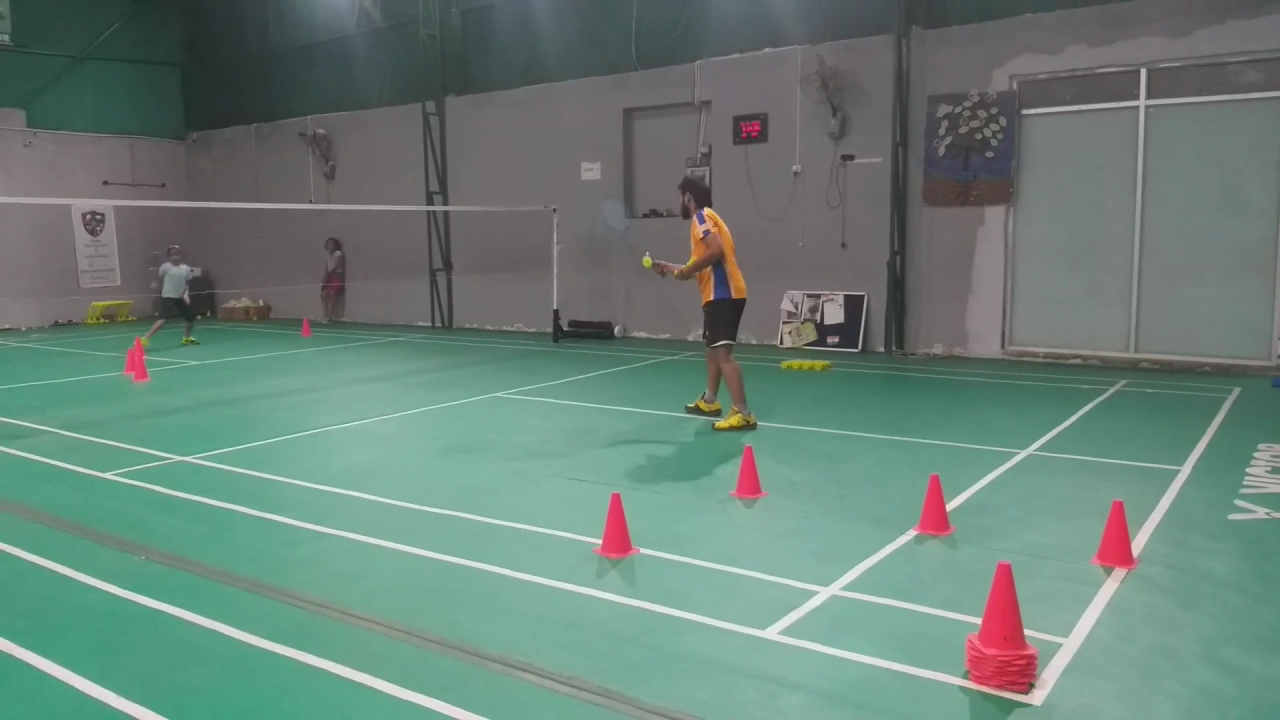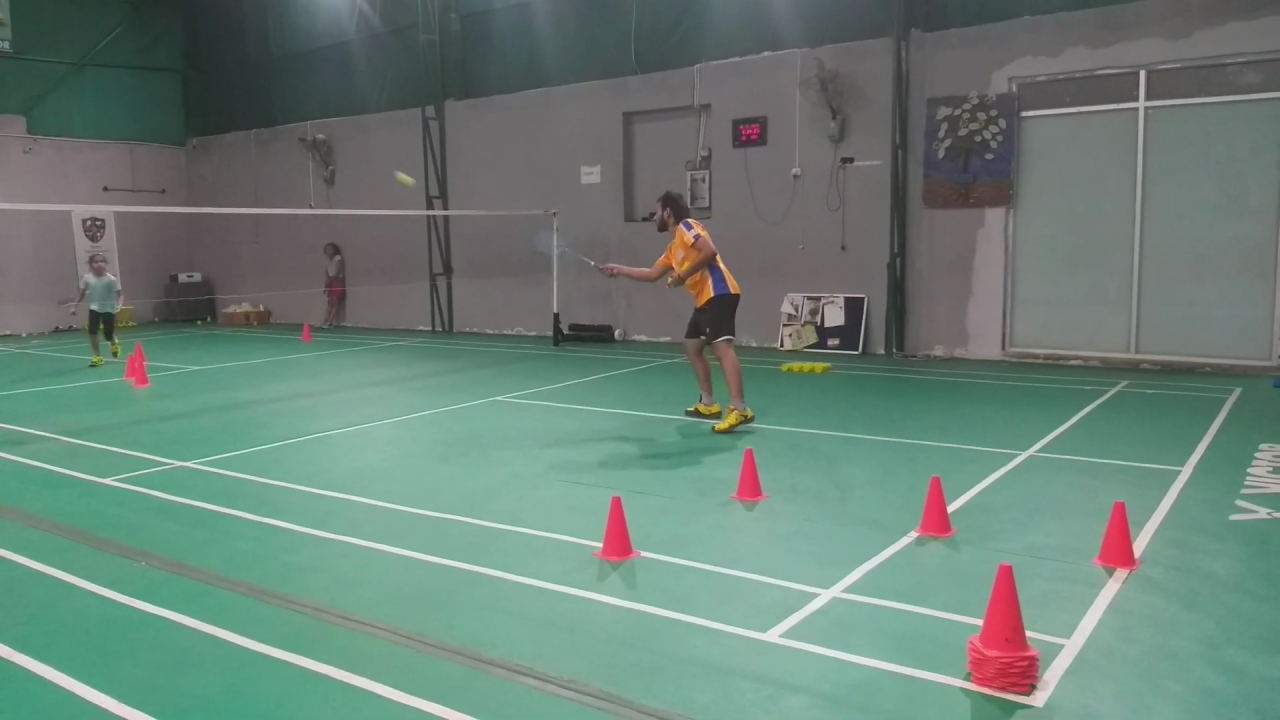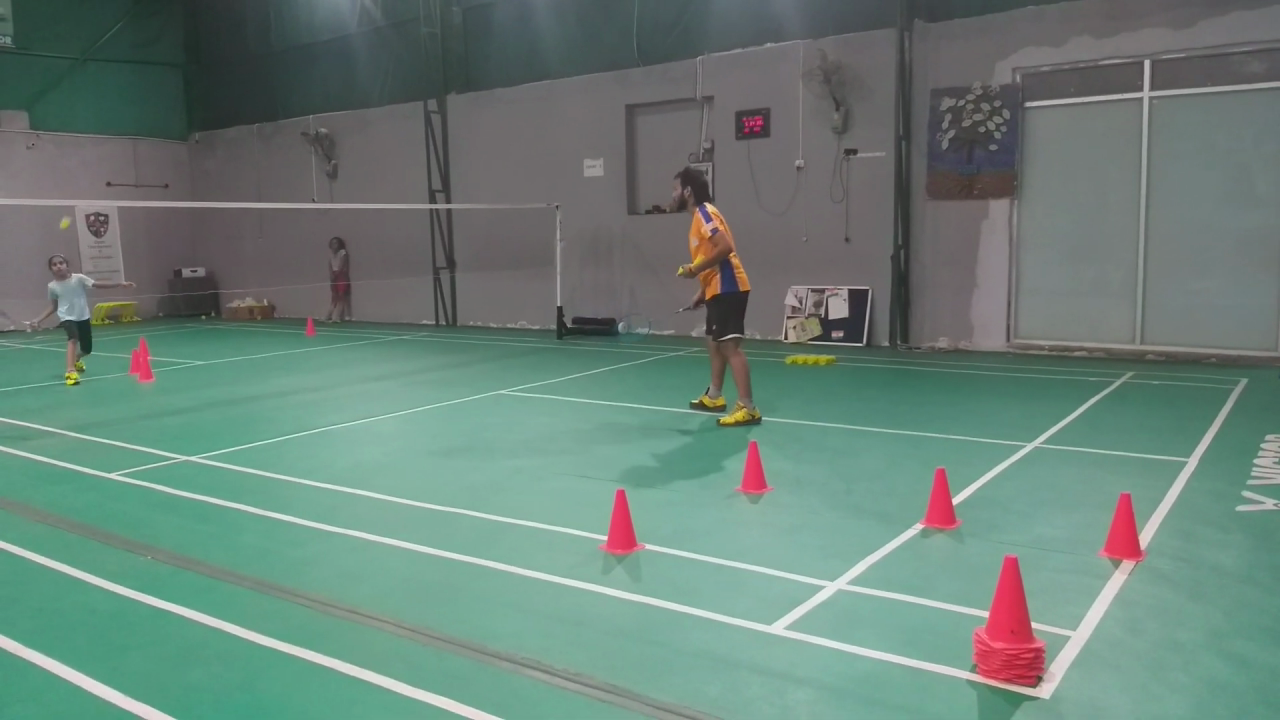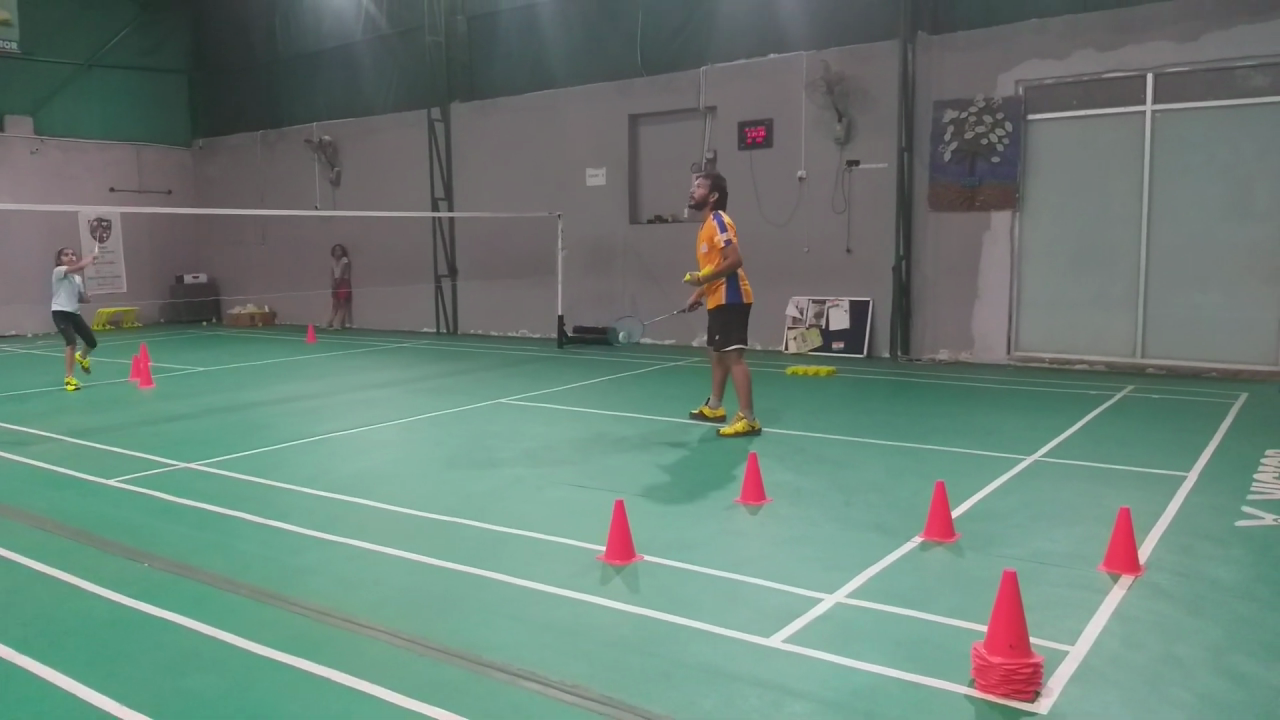
dt=0.7s
person 1, frame 1
left shoulder: (702, 216)
right shoulder: (707, 218)
left elbow: (716, 251)
left wrist: (687, 270)
right wrist: (671, 268)
left hip: (722, 295)
right hip: (720, 294)
left knee: (722, 352)
right knee: (713, 350)
left ankle: (743, 414)
right ankle: (709, 402)
person 1, frame 2
left shoulder: (687, 226)
right shoulder: (673, 246)
left elbow: (710, 251)
right elbow: (653, 274)
left wrist: (683, 274)
right wrist: (618, 270)
left hip: (719, 294)
right hip: (705, 299)
left knee: (722, 348)
right knee: (692, 348)
left ankle: (739, 409)
right ankle: (708, 404)
person 1, frame 3
left shoulder: (705, 212)
right shoulder: (698, 217)
left elbow: (725, 248)
left wrist: (694, 269)
right wrist: (701, 293)
left hip: (728, 289)
right hip: (718, 290)
left knee: (730, 346)
right knee: (715, 344)
left ankle: (748, 408)
right ankle: (714, 397)
person 1, frame 4
left shoulder: (719, 221)
right shoulder: (705, 226)
left elbow: (735, 260)
left wrist: (702, 278)
right wrist: (699, 293)
left hip: (730, 299)
right hip: (717, 301)
left knee: (733, 356)
right knee: (717, 354)
left ankle: (748, 419)
right ankle: (714, 407)
